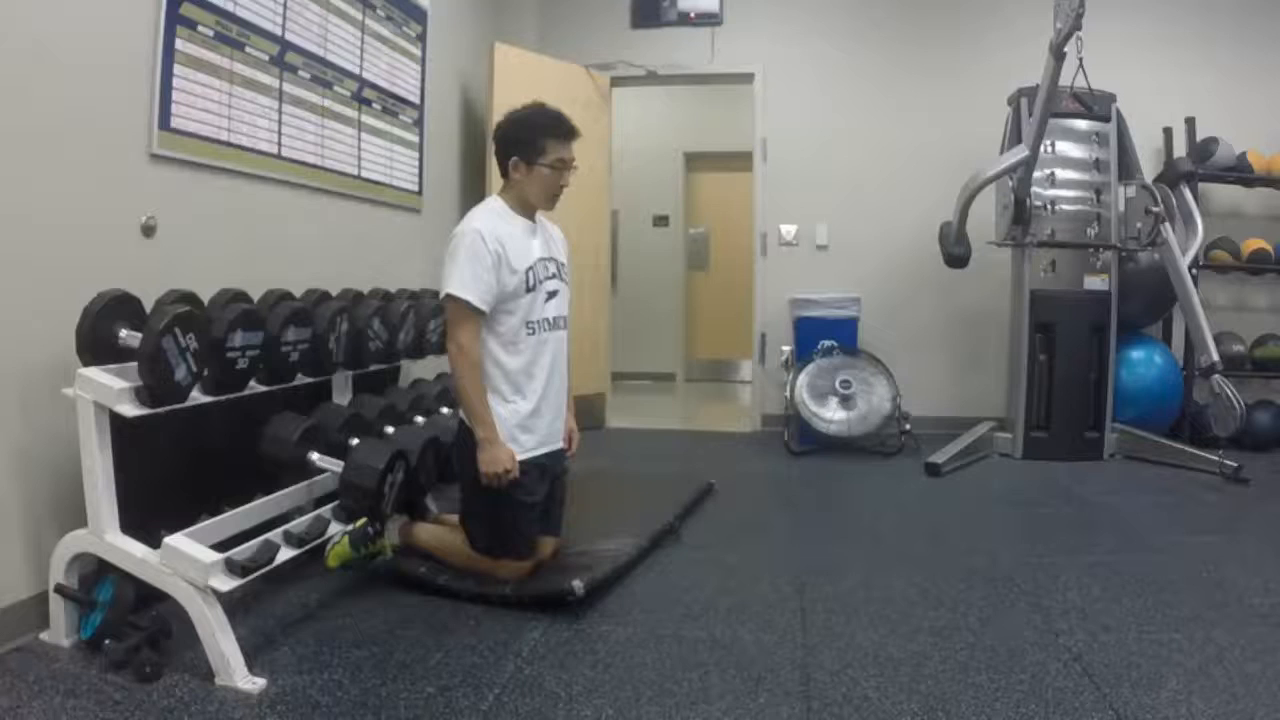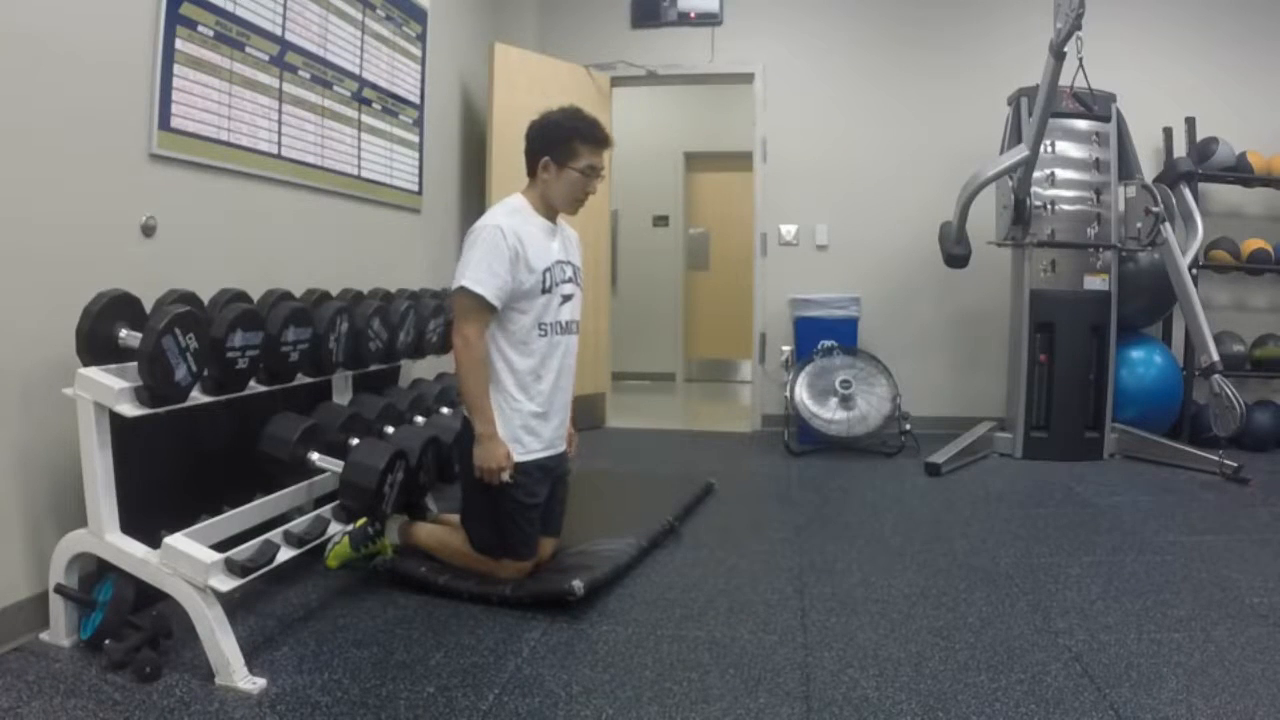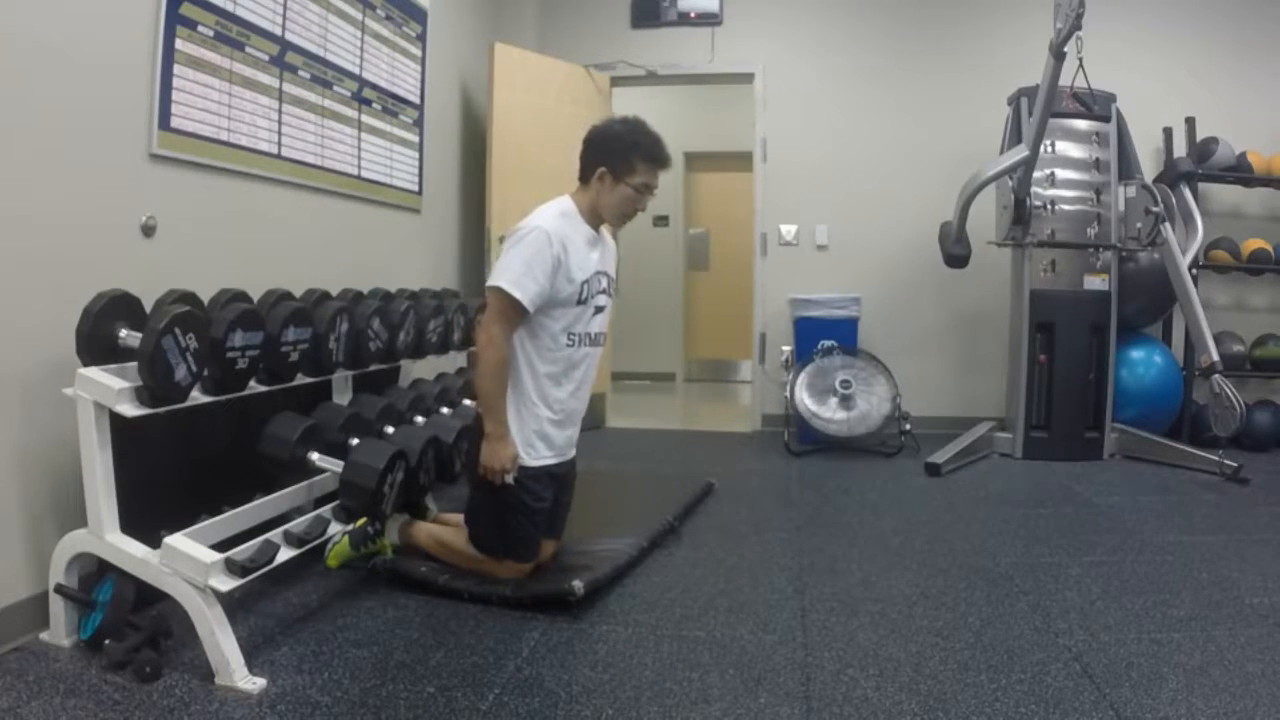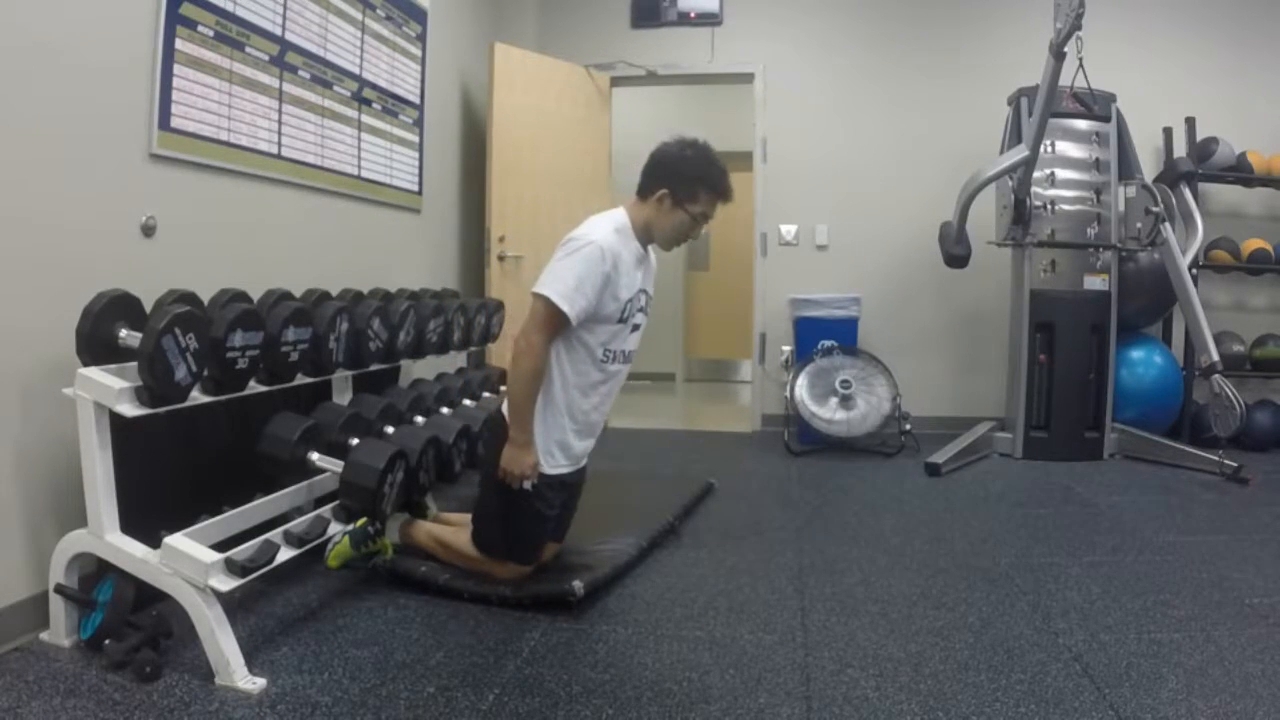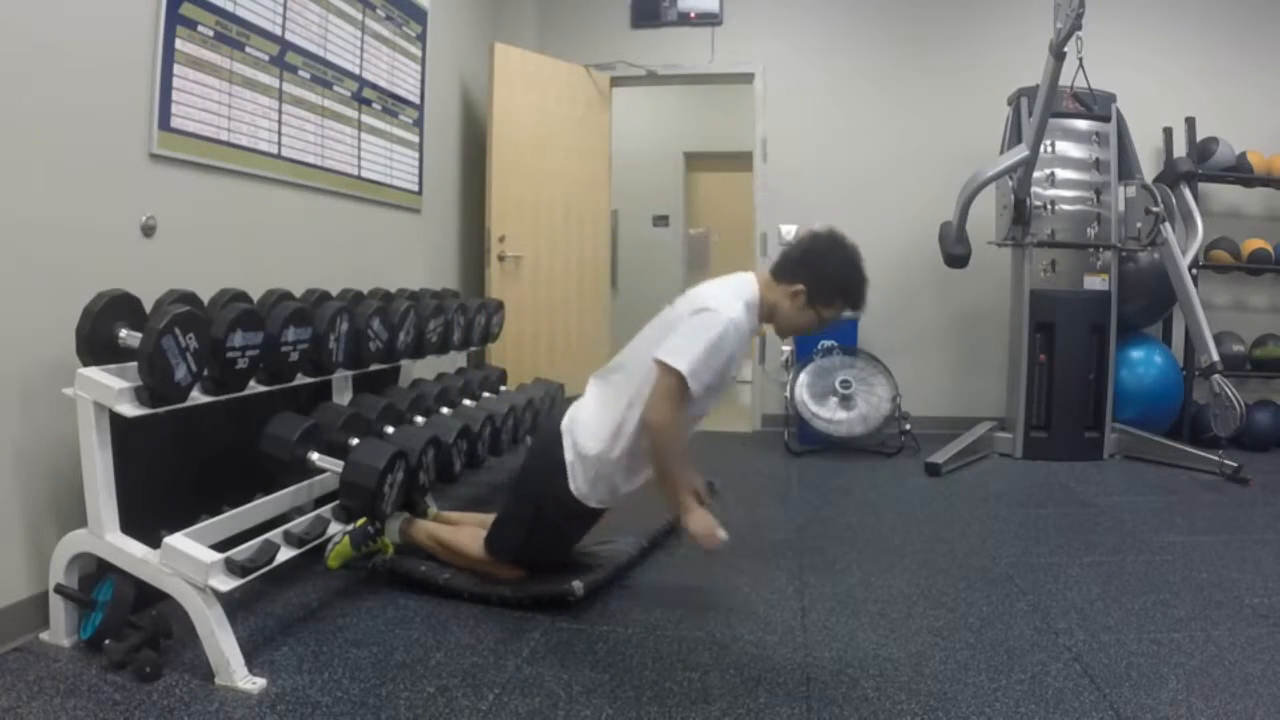
dt=1s
person 1, frame 1
left shoulder: (551, 234)
right shoulder: (482, 234)
right elbow: (462, 343)
left wrist: (567, 412)
right wrist: (488, 439)
left hip: (546, 435)
right hip: (504, 440)
left knee: (541, 550)
right knee: (510, 564)
left ankle: (424, 517)
right ankle: (392, 531)
person 1, frame 2
left shoulder: (566, 236)
right shoulder: (501, 231)
right elbow: (468, 336)
left wrist: (566, 417)
right wrist: (486, 434)
left hip: (549, 436)
right hip: (506, 440)
left knee: (540, 551)
right knee: (510, 564)
left ankle: (422, 518)
right ankle: (393, 531)
person 1, frame 3
left shoulder: (603, 242)
right shoulder: (544, 234)
right elbow: (493, 335)
right wrist: (496, 434)
left hip: (559, 440)
right hip: (519, 442)
left knee: (540, 551)
right knee: (510, 564)
left ankle: (421, 517)
right ankle: (395, 531)
person 1, frame 4
left shoulder: (643, 255)
right shoulder: (597, 246)
right elbow: (531, 343)
right wrist: (520, 441)
left hip: (570, 446)
right hip: (535, 445)
left knee: (540, 552)
right knee: (508, 565)
left ankle: (424, 515)
right ankle: (396, 529)
person 1, frame 5
left shoulder: (736, 297)
right shoulder: (726, 318)
right elbow: (662, 415)
left wrist: (685, 478)
right wrist: (686, 507)
left hip: (583, 454)
right hip: (575, 464)
left knee: (521, 545)
right knee: (504, 566)
left ankle: (421, 516)
right ankle: (397, 533)
